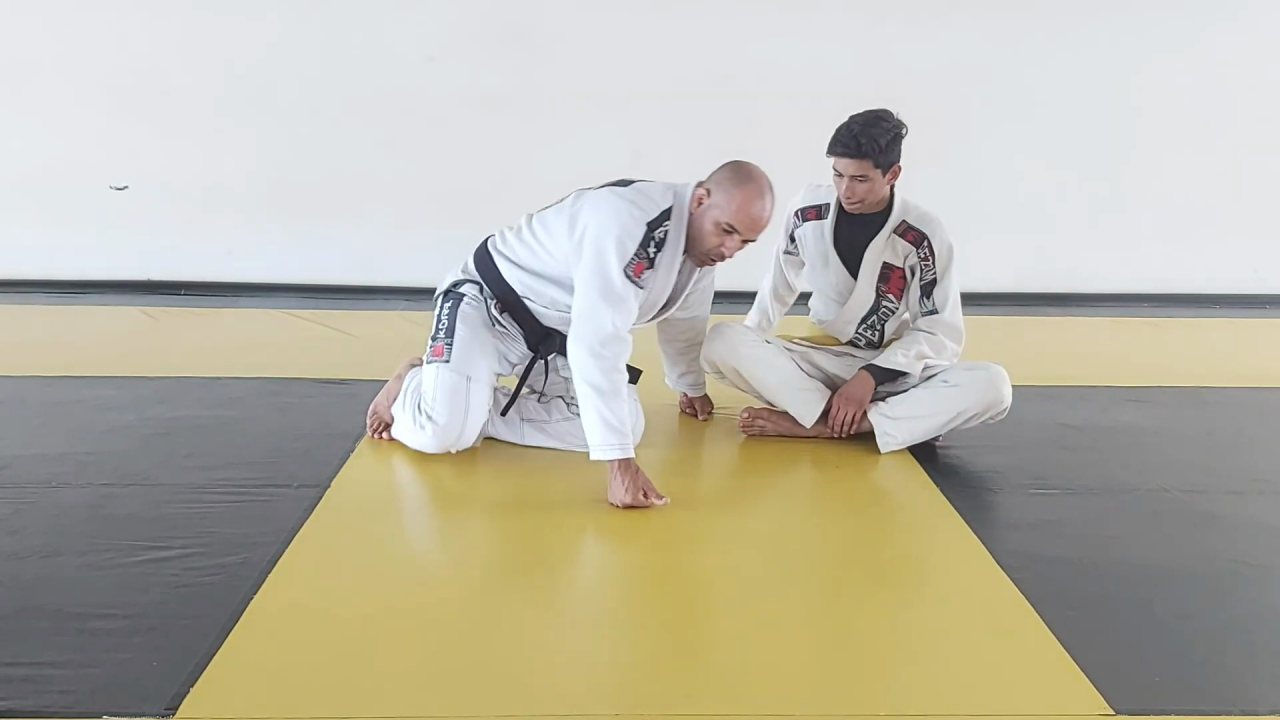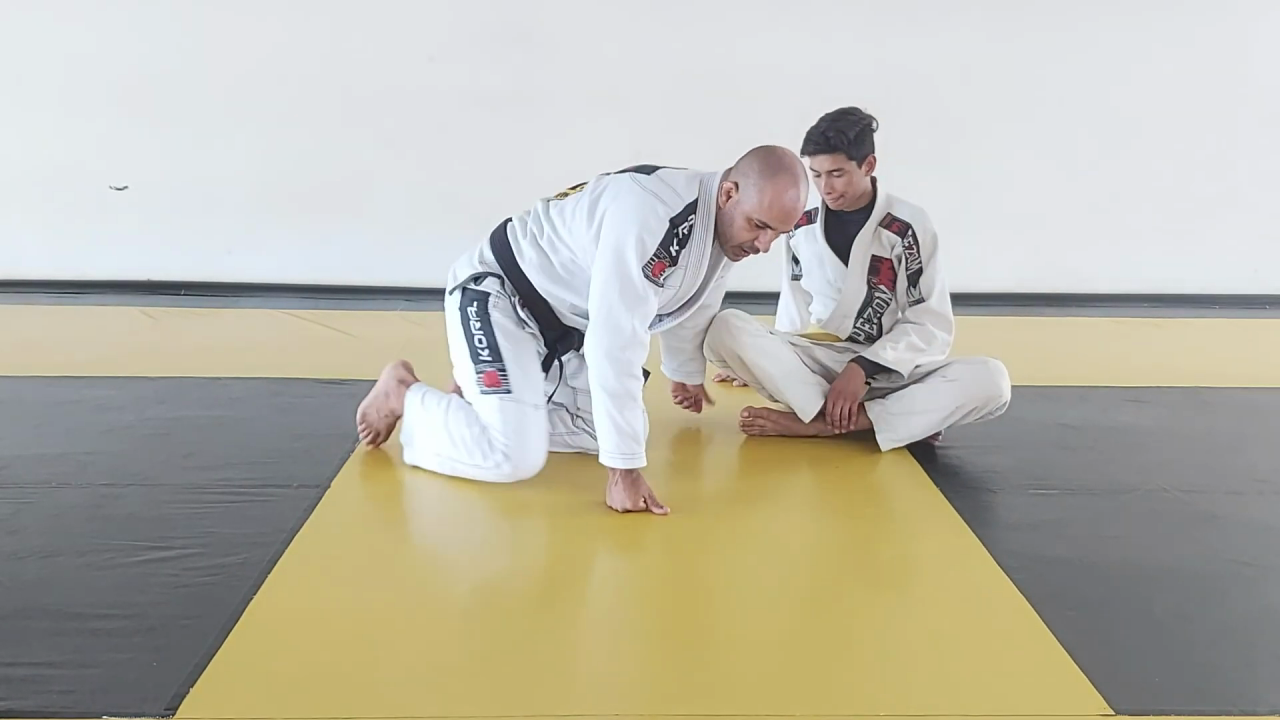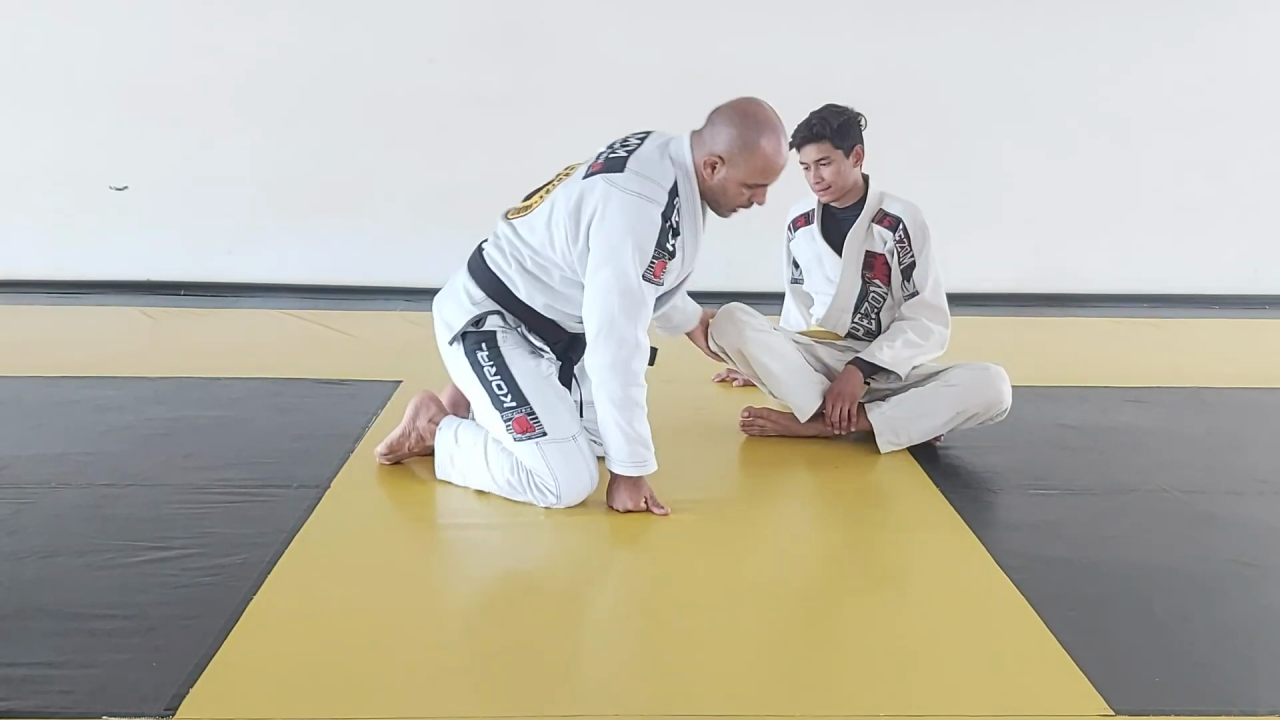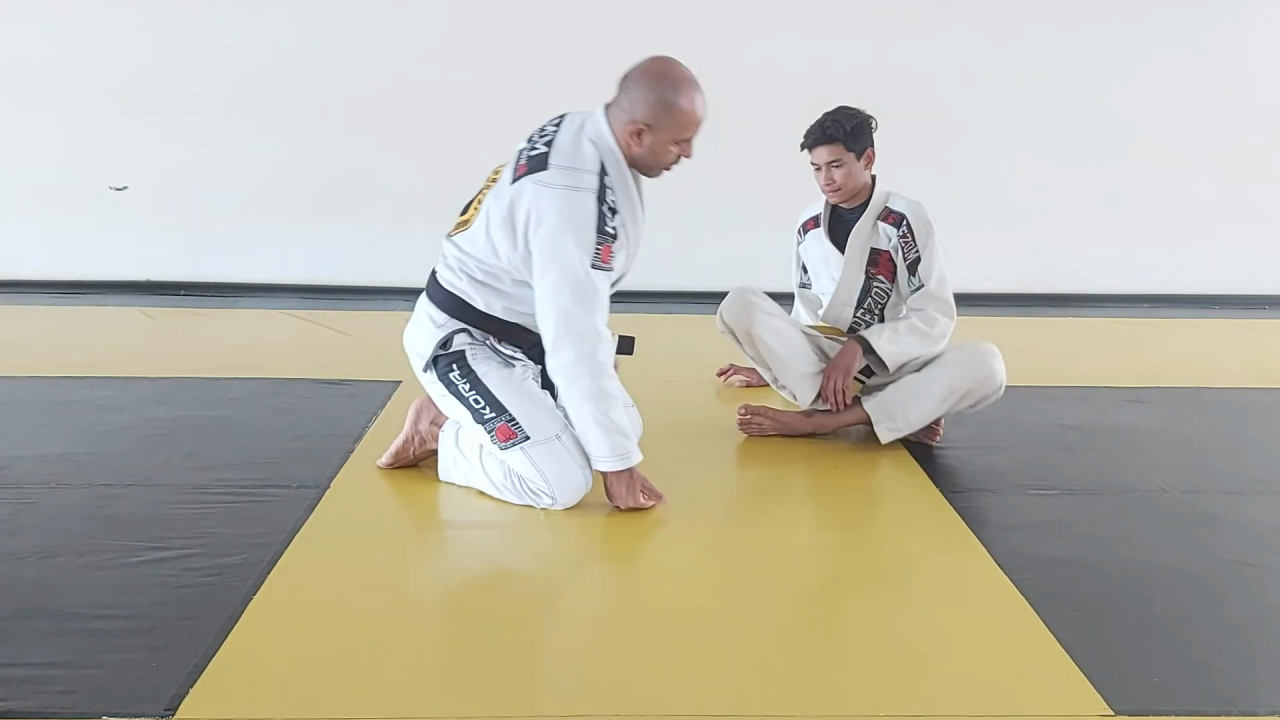
dt=0.3s
person 1, frame 1
left shoulder: (707, 237)
right shoulder: (627, 217)
left elbow: (684, 318)
right elbow: (598, 345)
left wrist: (691, 387)
right wrist: (621, 465)
left hip: (553, 335)
right hip: (488, 302)
left knee: (626, 425)
right knee: (444, 430)
left ankle: (481, 410)
right ankle: (411, 388)
person 1, frame 2
left shoulder: (722, 221)
right shoulder: (652, 211)
left elbow: (691, 304)
right elbow: (617, 342)
left wrist: (685, 376)
right wrist: (624, 470)
left hip: (561, 320)
right hip: (496, 292)
left knee: (630, 431)
right knee: (516, 453)
left ankle: (475, 406)
right ankle: (404, 394)
person 1, frame 3
left shoulder: (667, 156)
right shoulder: (636, 205)
right elbow: (616, 351)
left wrist: (687, 319)
right wrist: (628, 472)
left hip: (547, 321)
right hip: (487, 321)
left knee: (609, 434)
right knee: (565, 483)
left ankle: (470, 406)
right ankle: (435, 426)
person 1, frame 4
left shoulder: (582, 135)
right shoulder: (573, 193)
right elbow: (576, 345)
right wrist: (617, 464)
left hip: (523, 333)
right hip: (466, 342)
left knee: (621, 433)
right knee: (560, 483)
left ankle: (460, 418)
right ankle: (441, 432)
person 2, frame 1
left shoulder: (924, 234)
right shoulder: (807, 209)
left elbow: (939, 334)
right elbow: (783, 270)
left wrist: (871, 377)
right wrist: (753, 328)
left hip: (892, 368)
right hip: (821, 358)
left knee: (992, 386)
right knee: (721, 342)
left ankle: (814, 422)
person 2, frame 2
left shoulder: (908, 226)
right shoulder: (802, 220)
left elbow: (930, 326)
left wrist: (861, 369)
right wrist: (769, 363)
left hip: (887, 366)
right hip: (820, 359)
left knee: (991, 381)
right knee: (725, 328)
left ankle: (820, 423)
person 2, frame 3
left shoulder: (901, 221)
right shoulder: (799, 221)
left elbow: (927, 323)
left wrist: (860, 370)
right wrist: (771, 363)
left hip: (888, 366)
right hip: (819, 358)
left knee: (992, 388)
right knee: (729, 322)
left ankle: (820, 423)
right ankle: (868, 419)
person 2, frame 4
left shoulder: (904, 221)
right shoulder: (809, 225)
left elbow: (934, 315)
left wrist: (860, 347)
right wrist: (774, 365)
left hip: (891, 366)
right hip: (822, 359)
left knee: (987, 365)
right knee: (739, 303)
left ankle: (823, 420)
